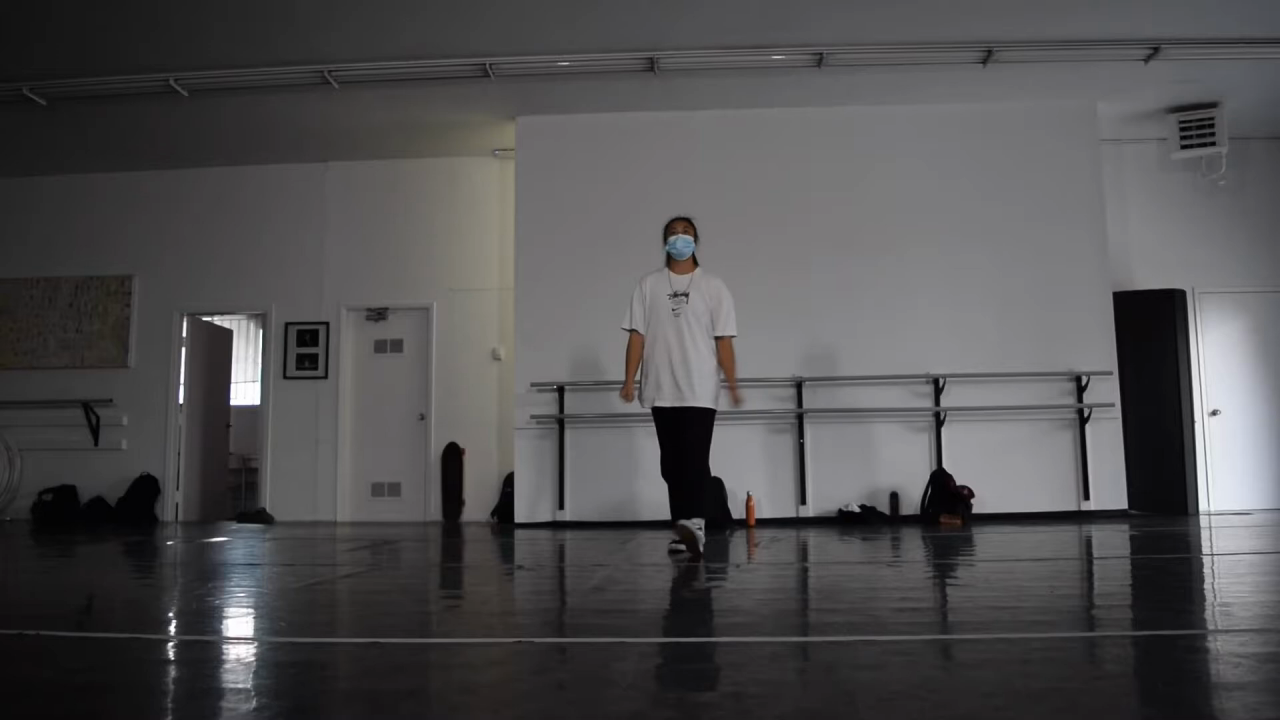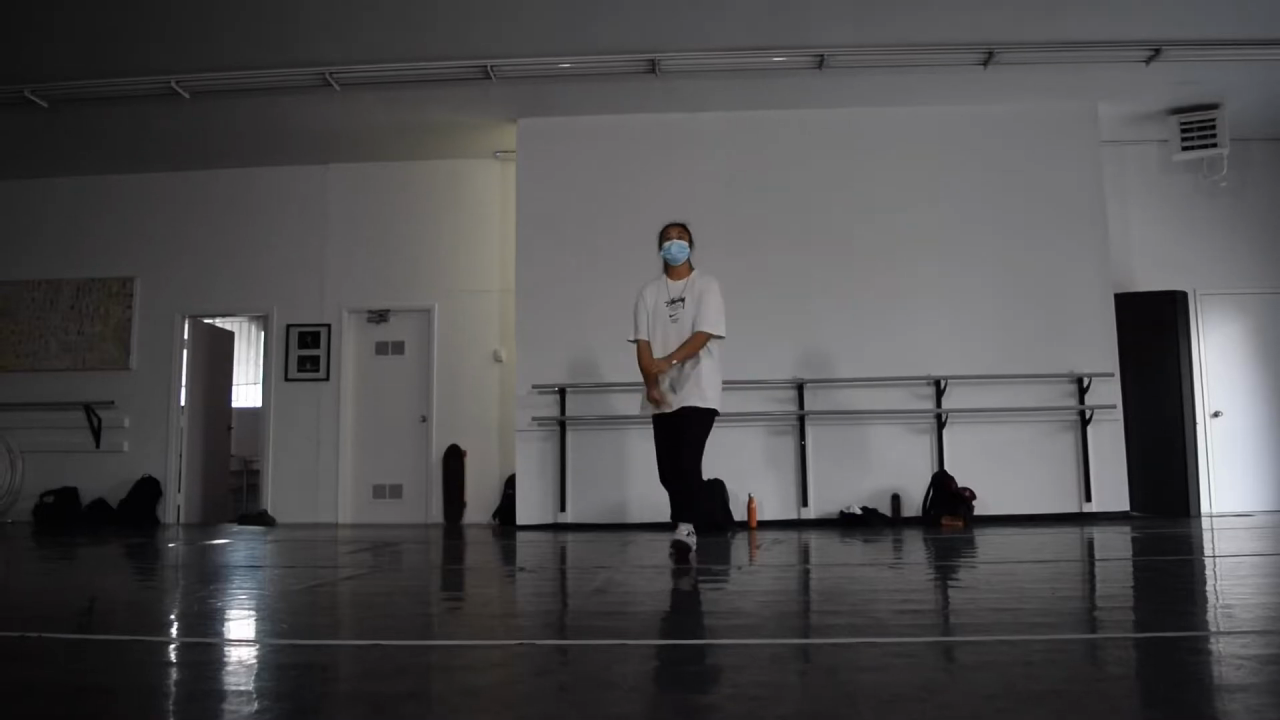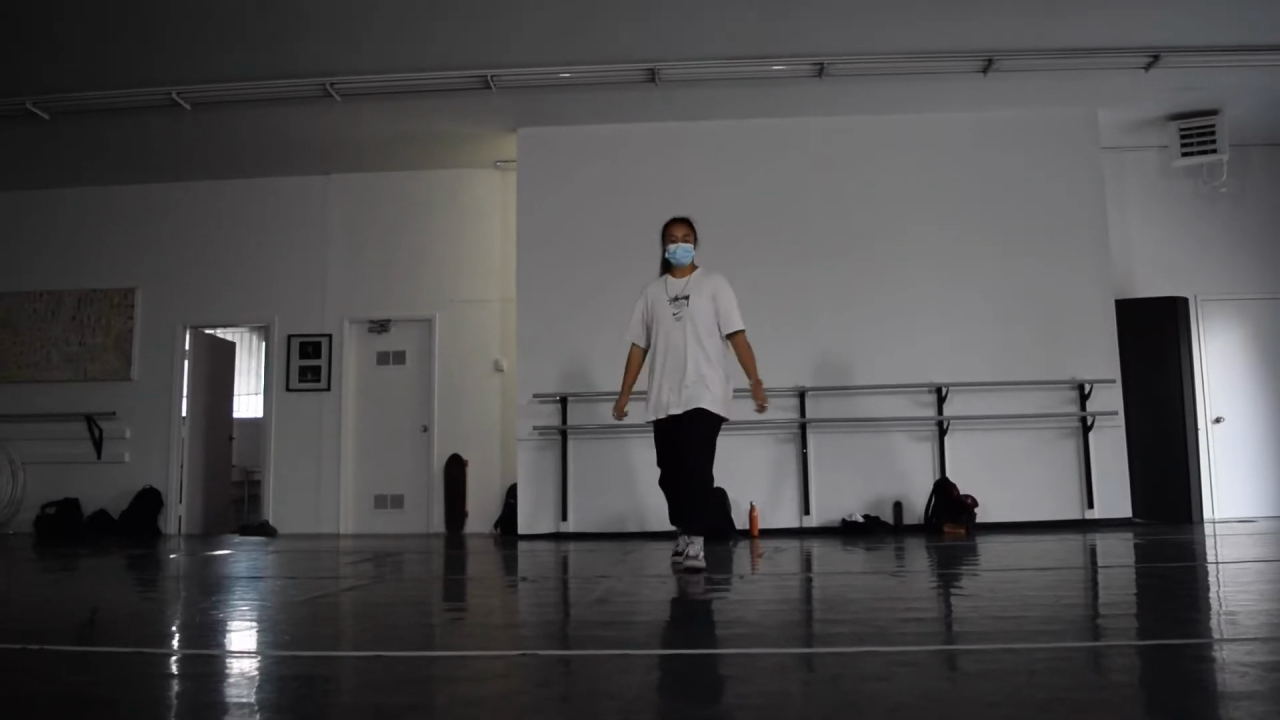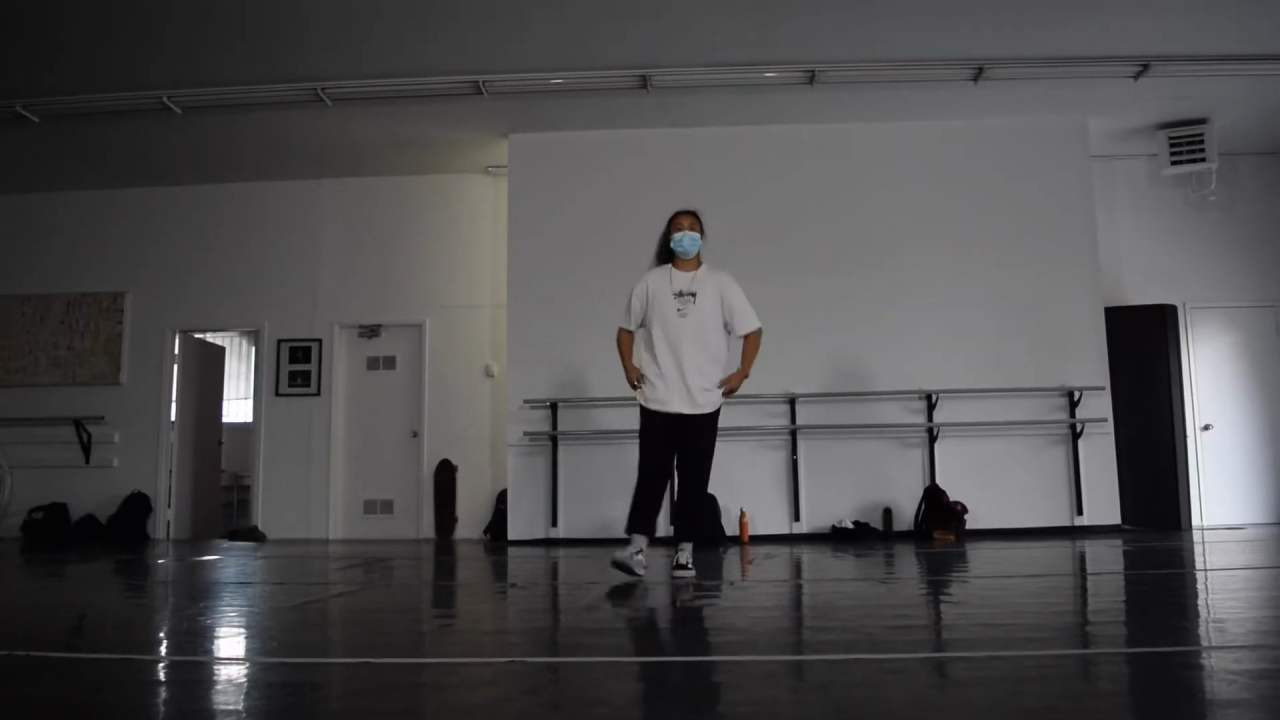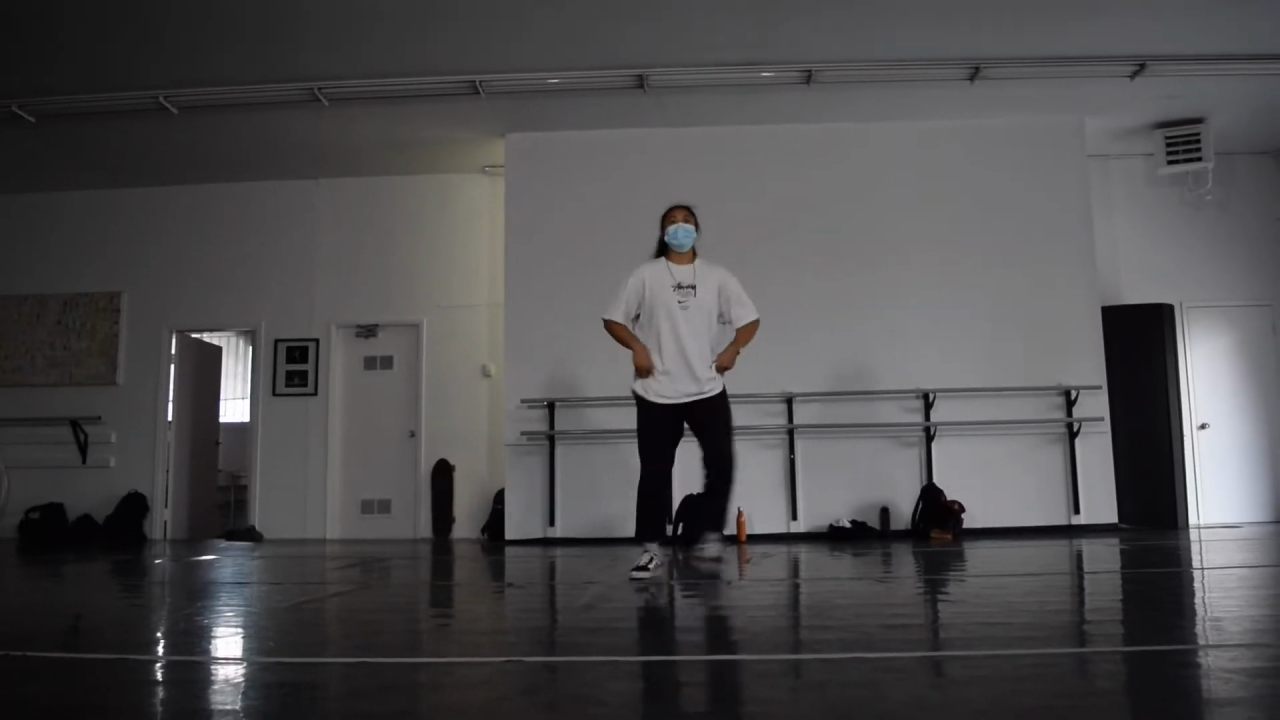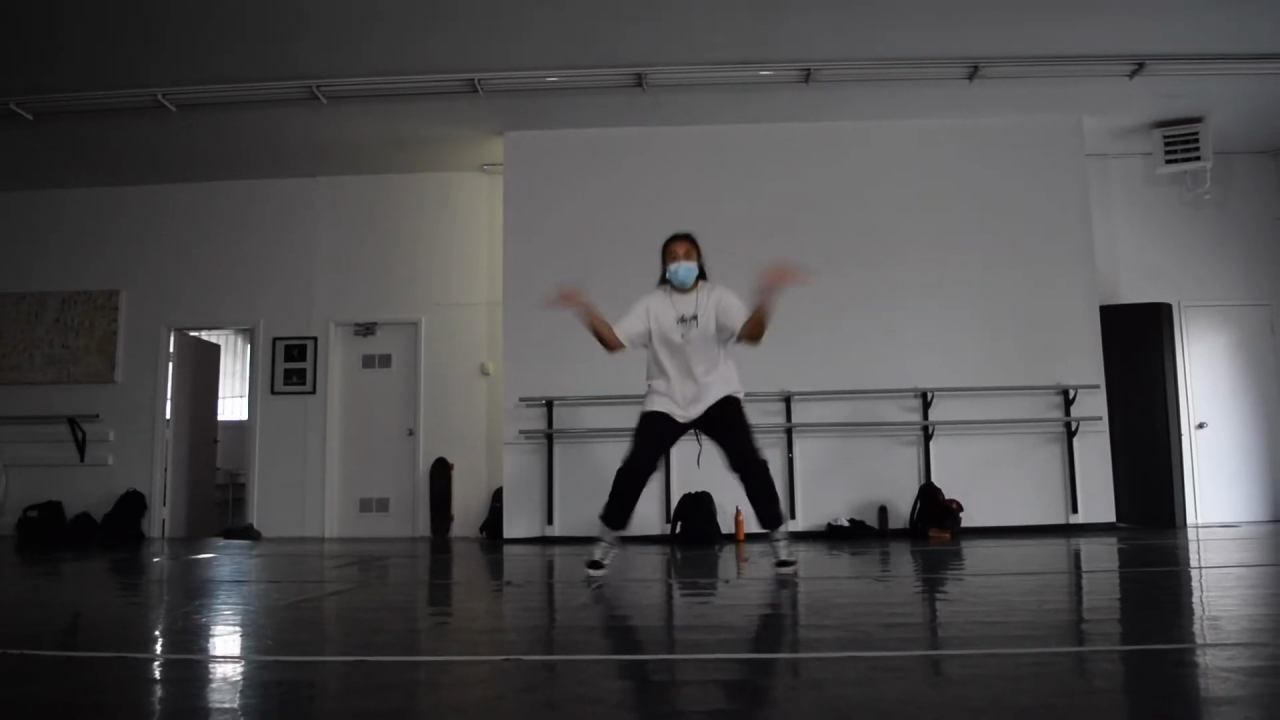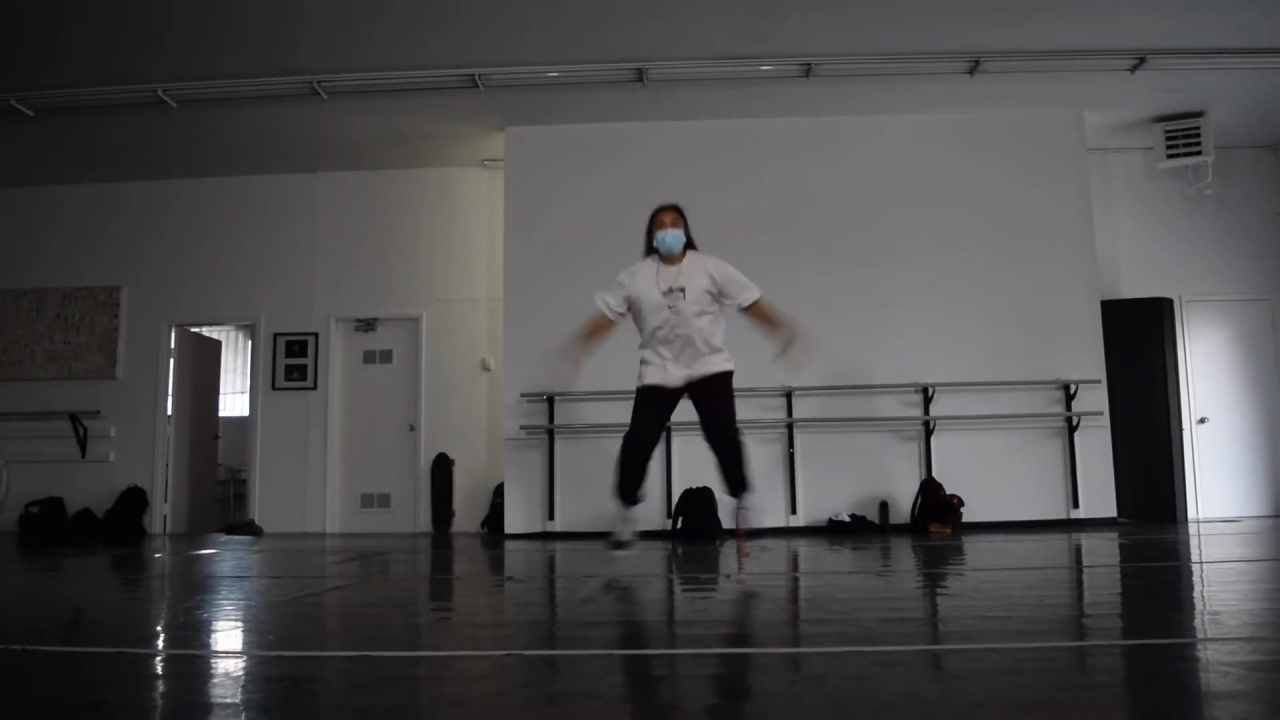
dt=0.4s
person 1, frame 1
left shoulder: (712, 286)
right shoulder: (648, 285)
left elbow: (723, 339)
right elbow: (637, 334)
left wrist: (731, 383)
right wrist: (630, 377)
left hip: (698, 390)
right hip: (661, 390)
left knee: (695, 458)
right knee: (672, 462)
left ankle: (696, 525)
right ankle: (683, 526)
person 1, frame 2
left shoulder: (706, 286)
right shoulder: (649, 292)
left elbow: (703, 335)
right elbow: (643, 345)
left wrist: (668, 362)
right wrist: (651, 385)
left hip: (699, 392)
right hip: (663, 396)
left knee: (687, 461)
right knee: (669, 466)
left ankle: (683, 528)
right ankle: (684, 528)
person 1, frame 3
left shoulder: (714, 284)
right shoulder: (652, 292)
left elbow: (737, 335)
right elbow: (638, 347)
left wrist: (755, 381)
right wrist: (624, 394)
left hip: (705, 397)
right hip: (664, 400)
left knee: (696, 468)
right knee: (670, 472)
left ankle: (695, 542)
right ankle: (683, 532)
person 1, frame 4
left shoulder: (720, 282)
right shoulder: (651, 282)
left elbow: (752, 330)
right elbow: (627, 328)
left wrist: (742, 371)
right wrist: (628, 366)
left hip: (703, 398)
right hip: (657, 397)
left knee: (694, 475)
right knee: (652, 471)
left ankle: (685, 549)
right ankle: (637, 545)
person 1, frame 5
left shoulder: (717, 276)
right shoulder: (644, 275)
left elbow: (749, 319)
right elbow: (614, 320)
left wrist: (731, 349)
right wrist: (638, 346)
left hip: (706, 387)
right hip: (655, 388)
left knee: (721, 460)
right knee: (655, 469)
left ankle: (712, 535)
right ankle: (650, 549)
person 1, frame 6
left shoulder: (718, 296)
right shoulder: (650, 303)
left elbow: (750, 334)
right elbow: (614, 341)
left wrist: (765, 299)
right wrist: (585, 310)
left hip: (716, 396)
right hip: (666, 402)
left knee: (749, 462)
right knee: (634, 469)
left ankle: (778, 536)
right ankle: (607, 540)
person 1, frame 7
left shoulder: (709, 267)
right shoulder: (637, 274)
left elbow: (749, 300)
right elbow: (608, 312)
left wrist: (781, 328)
right wrist: (582, 342)
left hip: (708, 365)
right hip: (658, 371)
left knee: (724, 435)
right knee: (637, 443)
left ankle: (741, 503)
right ankle: (626, 515)
